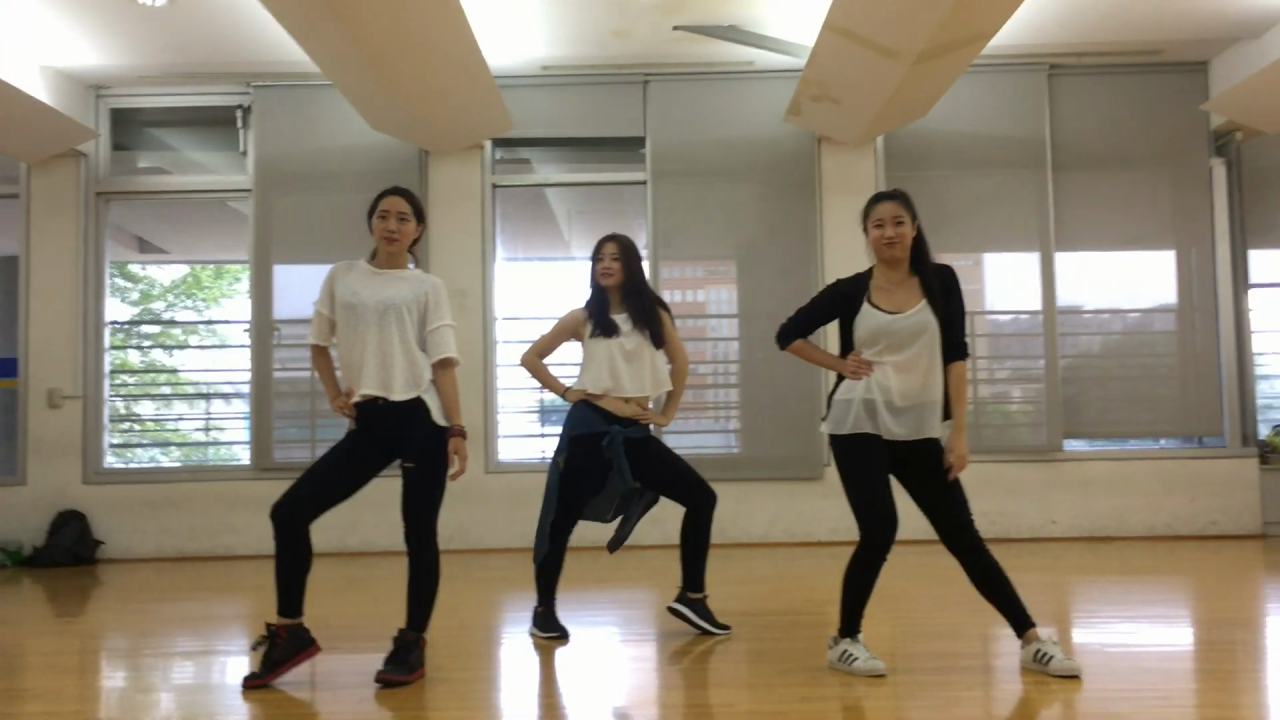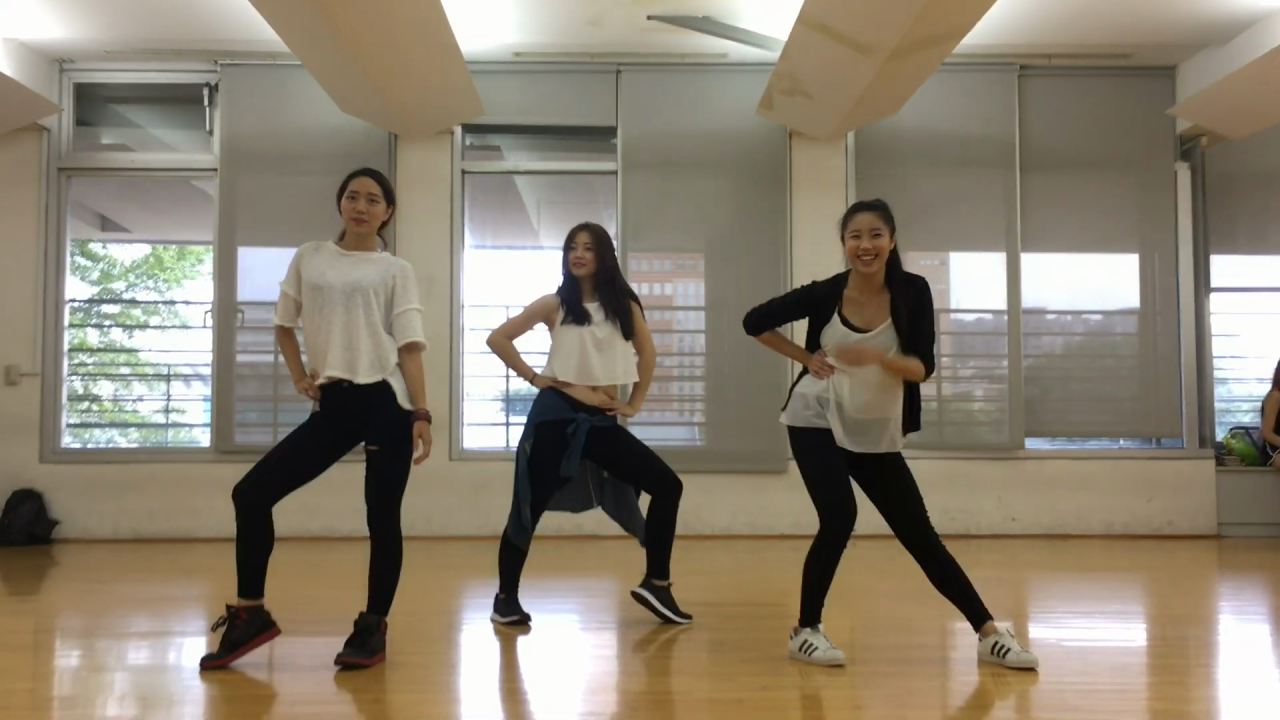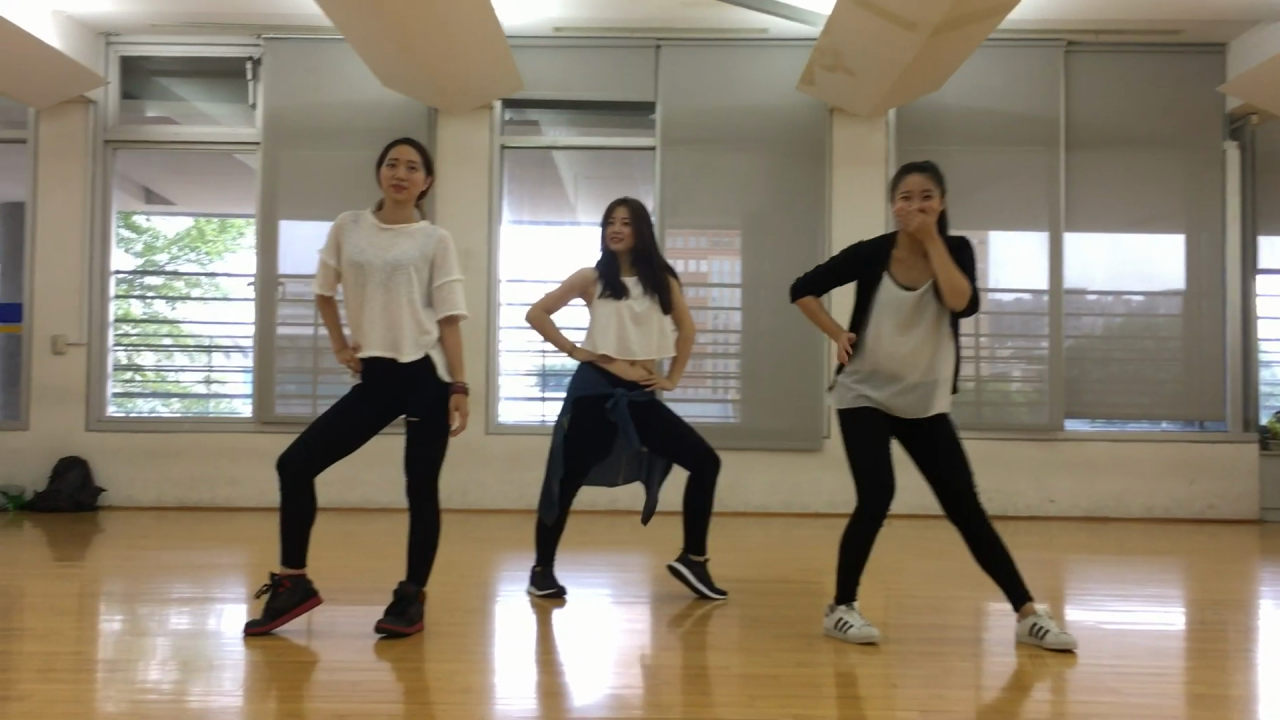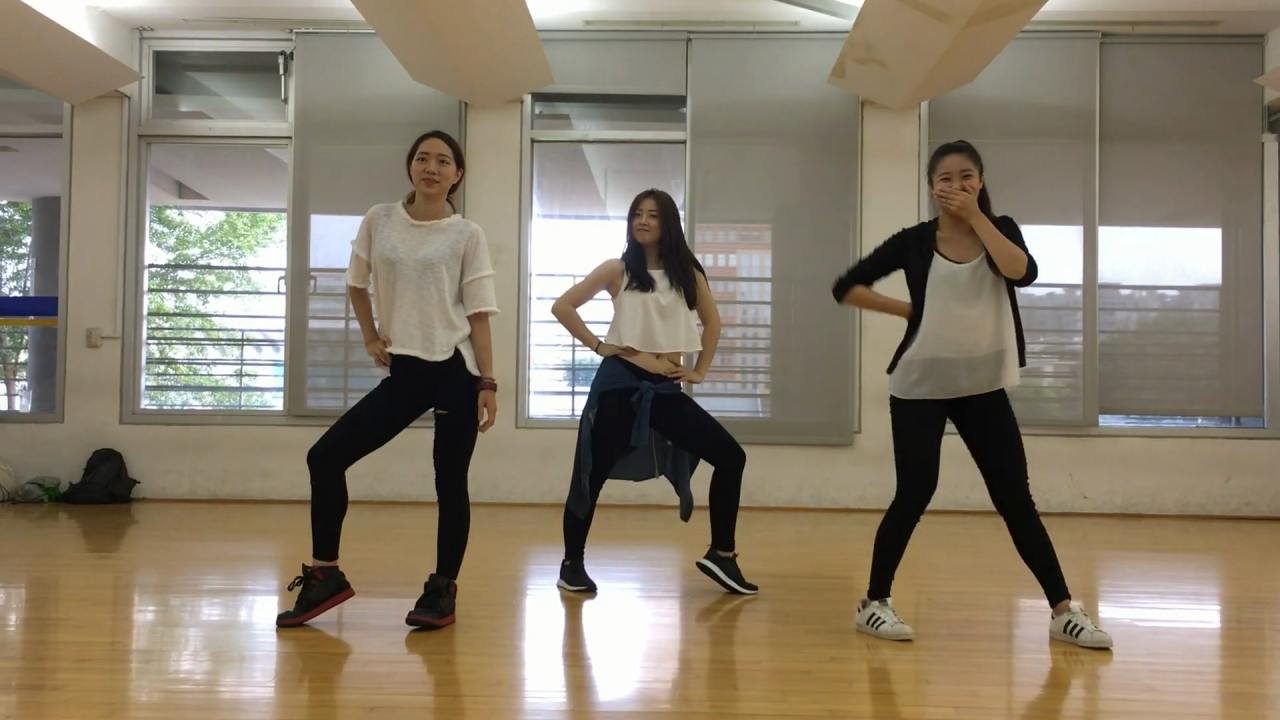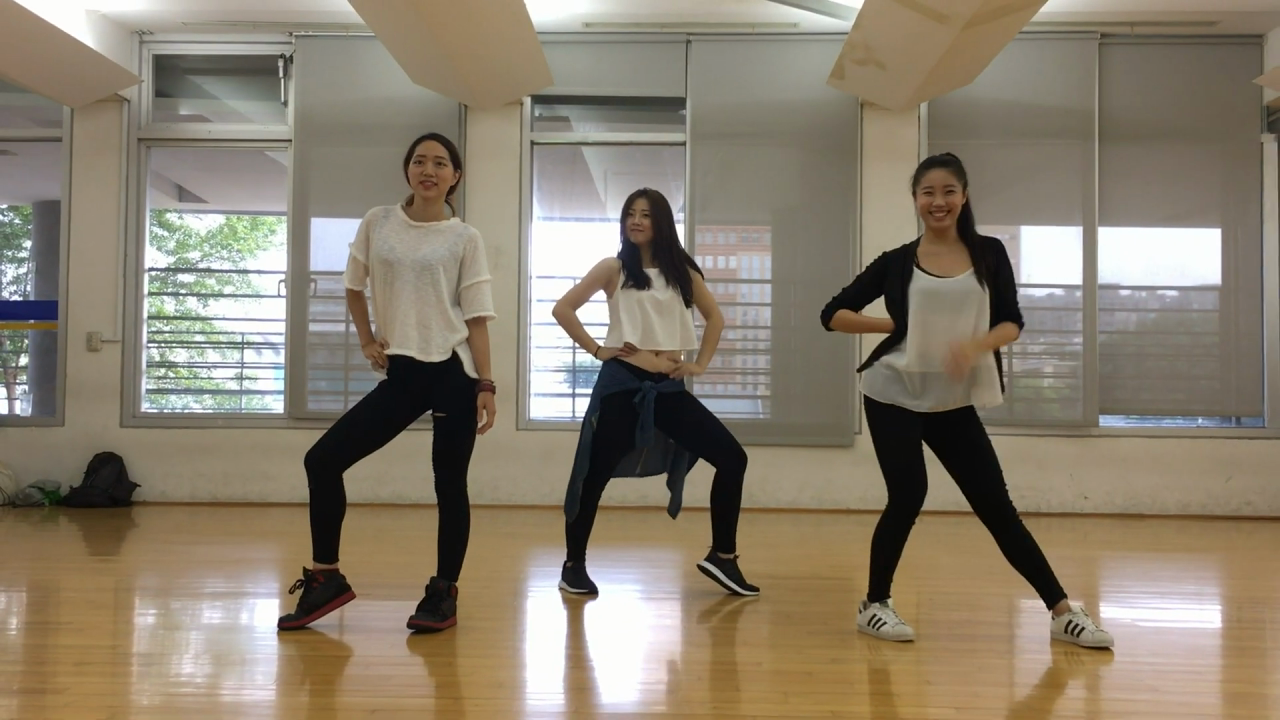
dt=0.4s
person 1, frame 1
left shoulder: (428, 287)
right shoulder: (342, 276)
left elbow: (443, 362)
right elbow: (319, 343)
left wrist: (456, 430)
right wrist: (334, 395)
left hip: (420, 420)
right hip: (367, 423)
left knee: (419, 532)
right knee: (290, 511)
left ankle: (412, 643)
right ankle: (290, 631)
person 1, frame 2
left shoulder: (396, 270)
right shoulder: (309, 258)
left elbow: (409, 347)
right elbow: (284, 324)
left wrist: (421, 413)
right wrist: (299, 378)
left hip: (386, 403)
right hip: (333, 405)
left knee: (382, 516)
right knee: (252, 493)
left ankle: (373, 626)
right ankle: (250, 613)
person 1, frame 3
left shoulder: (436, 240)
right shoulder: (348, 228)
left elbow: (448, 319)
right elbow: (325, 293)
left wrist: (459, 387)
right wrist: (341, 348)
left hip: (426, 376)
right hip: (374, 377)
left knee: (421, 487)
right knee: (296, 464)
left ankle: (412, 596)
right ankle: (293, 582)
person 1, frame 4
left shoulder: (467, 235)
right shoulder: (378, 221)
left elbow: (478, 315)
right elbow: (358, 284)
left wrist: (487, 383)
right wrist: (371, 340)
left hip: (455, 371)
right hip: (403, 372)
left knee: (450, 481)
right knee: (325, 457)
left ankle: (442, 589)
right ankle: (327, 574)
person 1, frame 5
left shoulder: (465, 239)
right shoulder: (376, 224)
left elbow: (477, 318)
right elbow: (354, 287)
left wrist: (486, 386)
right wrist: (367, 342)
left hip: (453, 373)
right hip: (400, 374)
left knee: (449, 483)
right knee: (323, 459)
left ankle: (444, 592)
right ankle: (327, 577)
person 2, frame 1
left shoulder: (940, 281)
right shoulder: (850, 291)
left elbow: (956, 355)
right elbow: (788, 335)
left wrist: (959, 431)
right wrist: (839, 364)
left hip: (918, 429)
right hip: (859, 425)
left knee: (963, 535)
right knee: (879, 531)
left ankle: (1032, 641)
right ankle: (845, 641)
person 2, frame 2
left shoulder: (912, 291)
right shoulder: (824, 294)
left elbow: (922, 366)
right elbow: (755, 321)
left wrist: (878, 358)
right wrist: (806, 359)
left hip: (875, 432)
right hip: (816, 420)
left knee: (919, 533)
right knee: (838, 521)
left ankle: (988, 633)
right ankle: (806, 630)
person 2, frame 3
left shoulder: (955, 250)
right shoulder: (871, 254)
left elbow: (962, 304)
right elbow: (802, 290)
left wrist: (932, 241)
right wrist: (839, 336)
left hip: (926, 402)
right hip: (866, 396)
left knee: (966, 507)
right knee: (876, 498)
left ankle: (1028, 613)
right ankle: (841, 608)
person 2, frame 4
left shoulder: (1000, 229)
right shoulder: (915, 241)
left elbow: (1021, 271)
right elbow: (845, 287)
left wrist: (975, 216)
right wrist: (907, 308)
left hip: (984, 388)
right hip: (920, 386)
left knee: (1016, 499)
right knee: (914, 492)
left ankle: (1064, 611)
right ankle: (874, 603)
person 2, frame 5
left shoulder: (988, 253)
right shoulder: (896, 263)
left elbow: (1012, 323)
right elbow: (833, 315)
left wrist: (977, 345)
right wrist: (892, 325)
left hip: (954, 404)
right hip: (893, 397)
left knee: (996, 506)
right knee: (908, 495)
left ankle: (1062, 611)
right ankle: (875, 604)
person 3, frame 1
left shoulder: (654, 313)
right shoulder: (582, 317)
left elbow: (679, 362)
right elbow: (531, 358)
left wrist: (667, 414)
right wrist: (564, 392)
left hip: (636, 431)
right hip: (590, 427)
left knee: (701, 497)
right knee: (564, 518)
left ankle: (692, 597)
right ankle: (544, 611)
person 3, frame 2
left shoulder: (624, 305)
right shoulder: (554, 304)
left elbow: (647, 354)
right elbow: (498, 338)
left wrist: (635, 403)
right wrist: (533, 378)
left hip: (602, 420)
right hip: (557, 414)
left knee: (667, 486)
right knee: (530, 505)
left ankle: (656, 584)
right ankle: (506, 597)
person 3, frame 3
left shoulder: (662, 280)
right shoulder: (592, 278)
left elbow: (686, 329)
right elbow: (536, 313)
left wrist: (673, 377)
right wrist: (573, 351)
left hip: (641, 395)
right hip: (597, 389)
left knee: (705, 462)
right knee: (568, 479)
left ankle: (693, 559)
right ankle: (542, 569)
person 3, frame 4
left shoulder: (687, 273)
right shoulder: (618, 269)
left elbow: (712, 322)
right elbow: (562, 306)
left wrist: (700, 370)
right wrist: (598, 346)
left hip: (666, 388)
right hip: (621, 382)
left knee: (730, 456)
right knee: (593, 473)
left ankle: (721, 555)
right ankle: (572, 564)
person 3, frame 5
left shoulder: (682, 271)
right shoulder: (614, 268)
left elbow: (715, 317)
right elbow: (562, 309)
left wrist: (700, 364)
right wrist: (597, 349)
left hip: (669, 388)
right hip: (623, 383)
left knee: (732, 458)
right knee: (594, 474)
left ankle: (722, 557)
right ankle: (574, 566)
